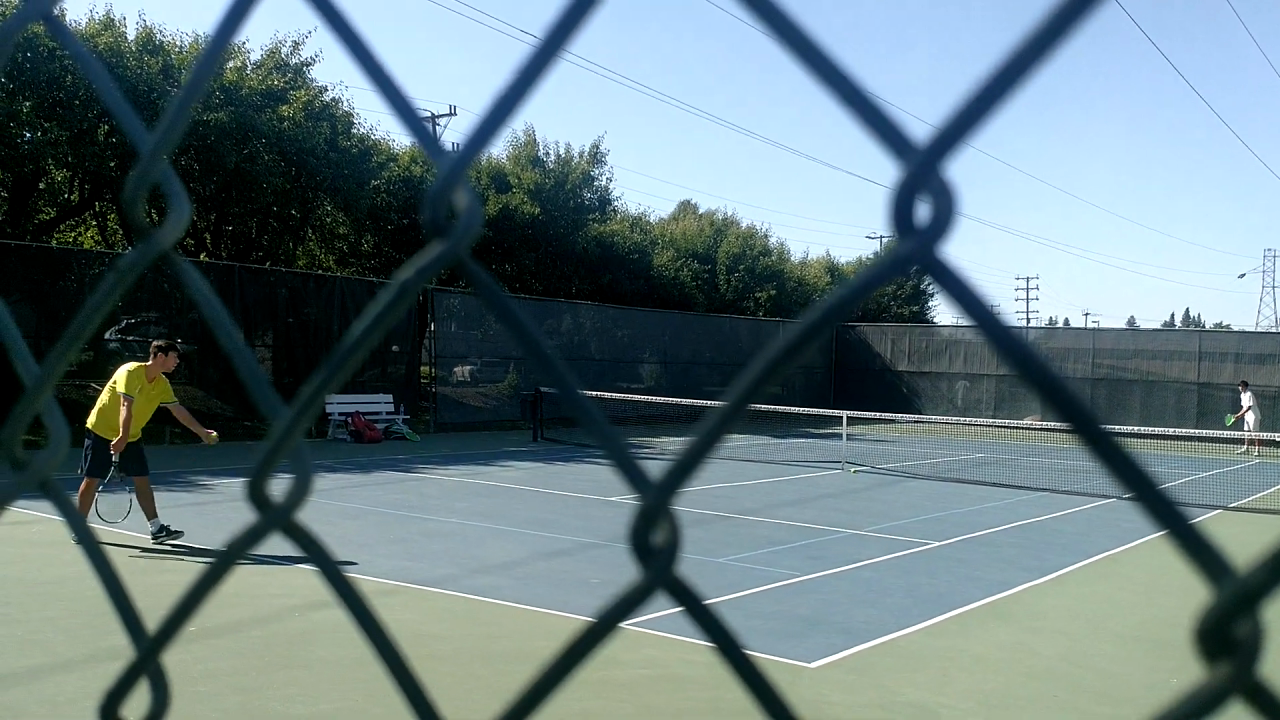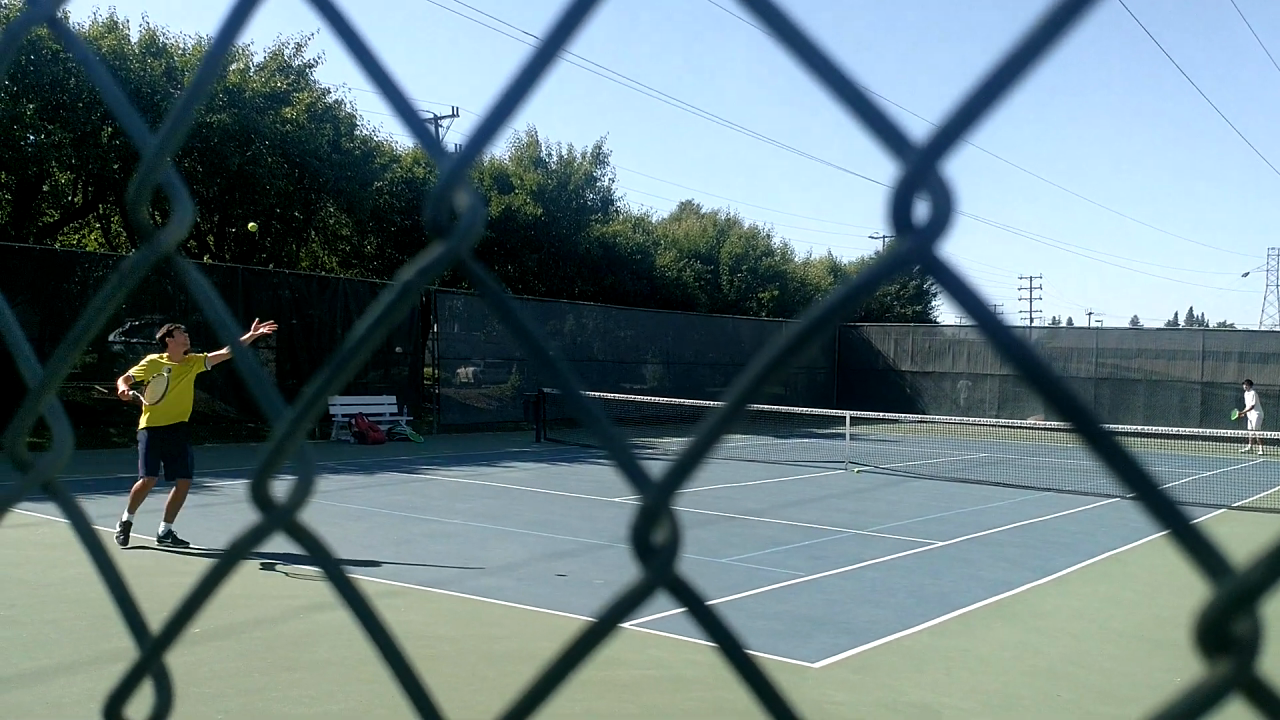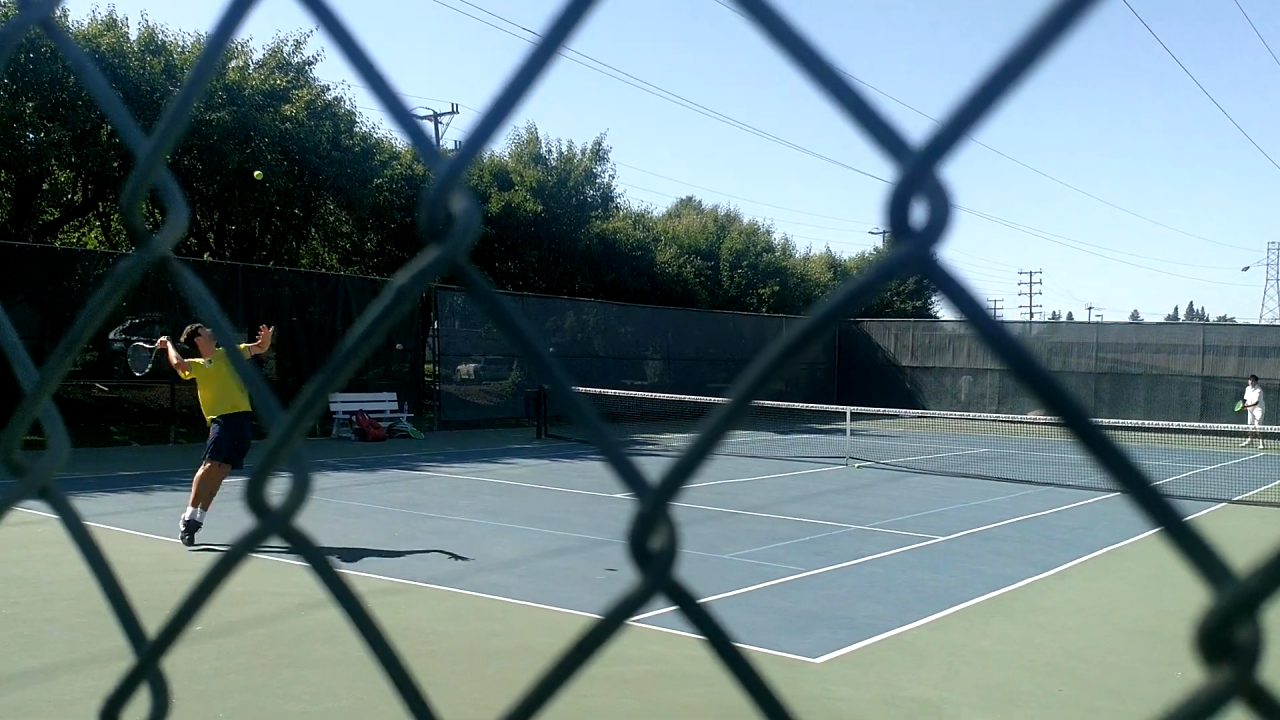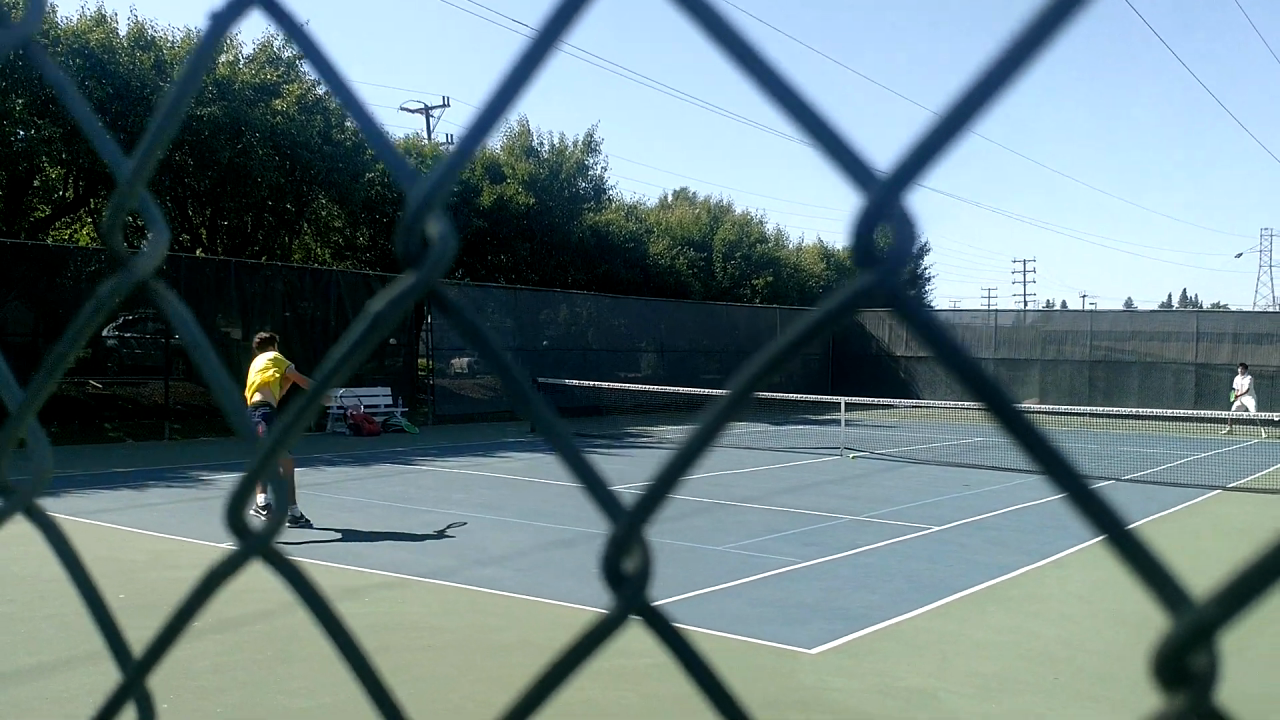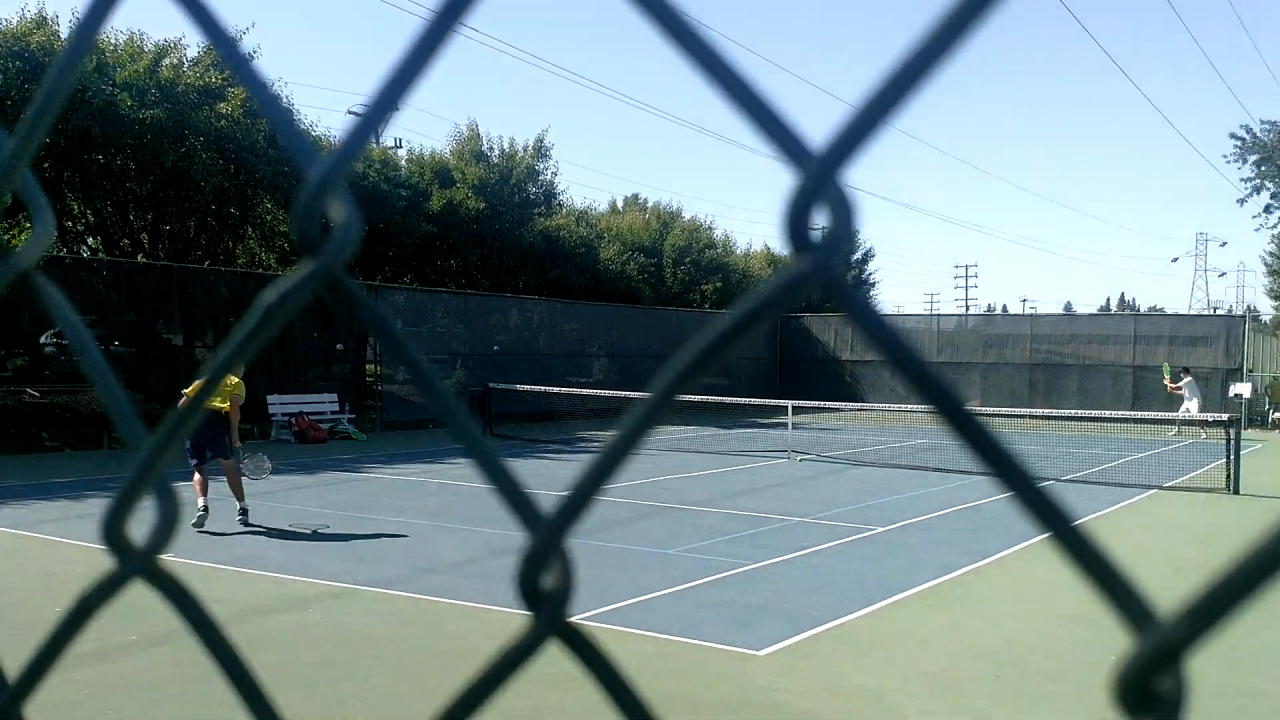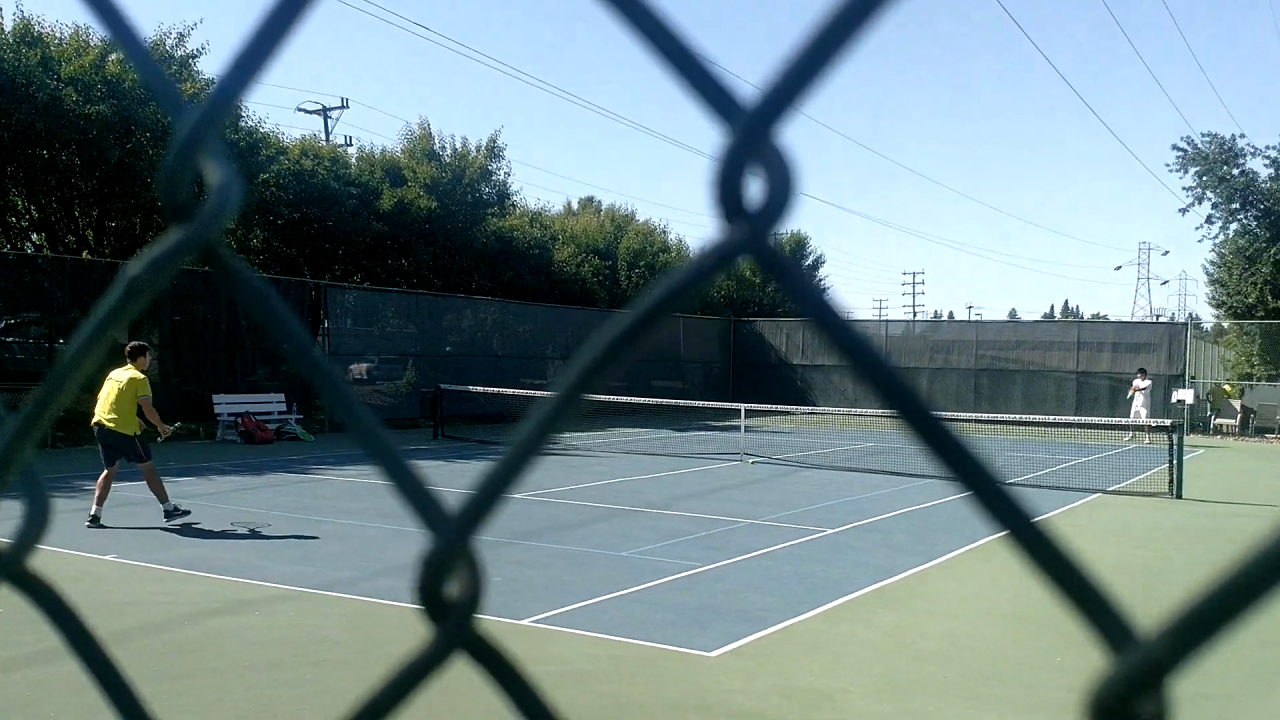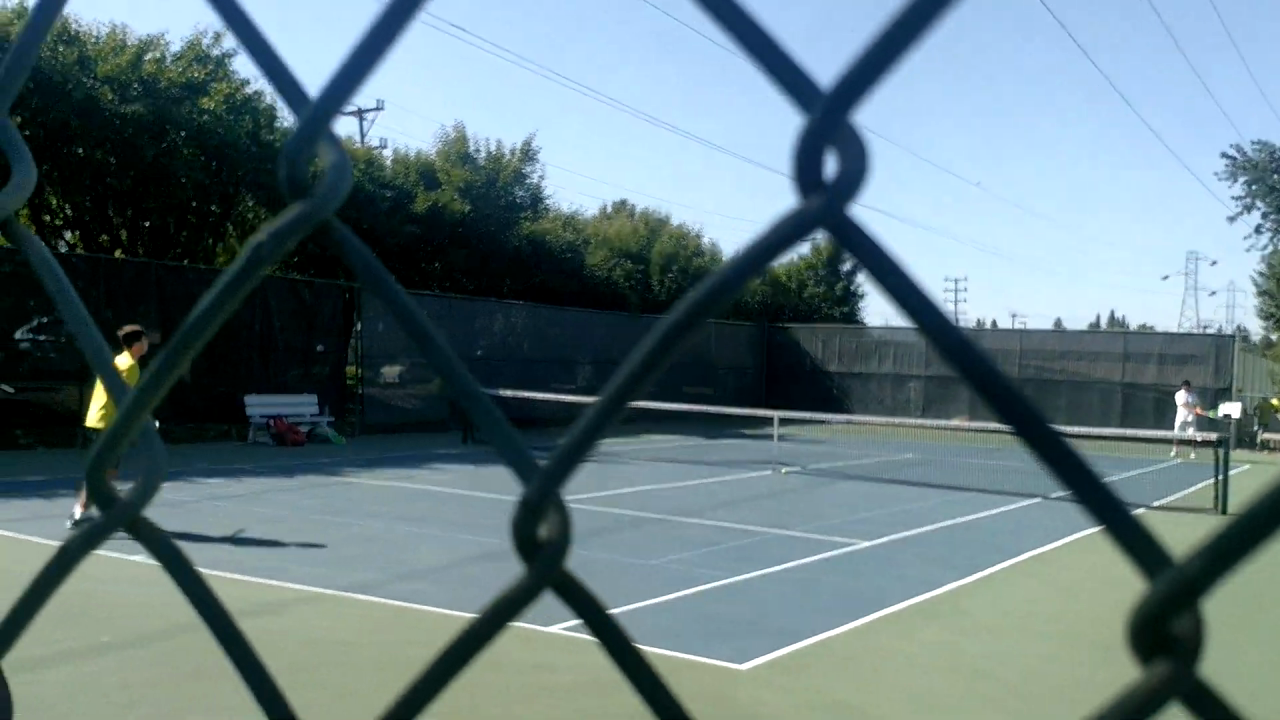
dt=0.4s
person 1, frame 1
left shoulder: (162, 383)
right shoulder: (130, 371)
left elbow: (179, 410)
right elbow: (126, 406)
left wrist: (203, 432)
right wrist: (123, 437)
left hip: (131, 438)
right hip: (101, 434)
left knee: (142, 480)
right knee: (92, 480)
left ankle: (157, 528)
person 1, frame 2
left shoulder: (193, 361)
right shoulder: (153, 362)
left elbow: (225, 353)
right elbow: (124, 378)
left wrist: (251, 336)
right wrist: (123, 388)
left hip: (180, 429)
right hip: (153, 429)
left knee: (184, 482)
right knee: (148, 480)
left ankle: (165, 531)
right ankle: (126, 520)
person 1, frame 3
left shoulder: (230, 351)
right shoulder: (197, 365)
left elbow: (260, 348)
right elbow: (179, 365)
left wrist: (265, 340)
right wrist: (168, 345)
left hip: (243, 418)
right hip: (222, 418)
left knee: (221, 470)
right knee: (212, 465)
left ankle: (197, 518)
right ankle: (189, 517)
person 1, frame 4
left shoulder: (257, 365)
right shoulder: (271, 358)
right elbow: (298, 377)
left wrist: (286, 383)
left hip: (255, 410)
right hip: (263, 410)
left knee: (287, 462)
left ankle: (293, 513)
right ankle: (261, 502)
person 1, frame 5
left shoulder: (203, 381)
right shoulder: (237, 383)
left elbow: (182, 404)
right elbow: (235, 407)
right wrist: (235, 435)
right hip: (218, 420)
left knee: (199, 470)
right knee: (230, 466)
left ankle: (202, 507)
right ankle: (242, 510)
person 1, frame 6
left shoulder: (113, 374)
right shoulder: (140, 378)
right elbow: (147, 408)
right wrist: (162, 427)
left hip: (101, 426)
right hip: (125, 429)
left knee: (110, 469)
right knee: (148, 468)
left ankle: (95, 514)
right ankle: (169, 509)
person 1, frame 7
left shoulder: (118, 361)
right shoulder: (130, 366)
left hip: (97, 421)
right hip: (106, 426)
left knee: (107, 472)
right knee: (107, 473)
left ankle: (78, 514)
right ankle: (79, 518)
